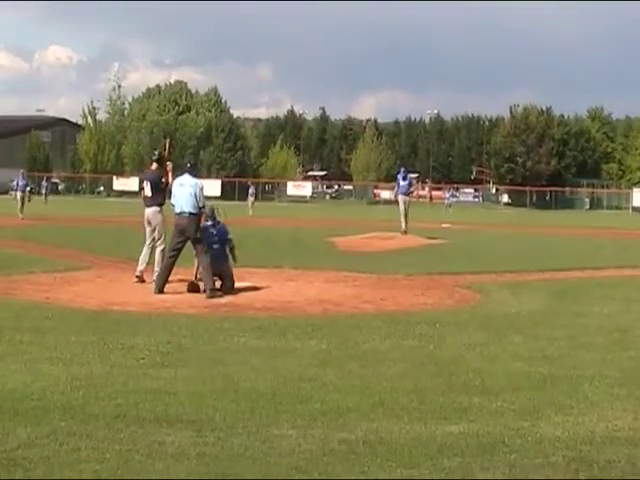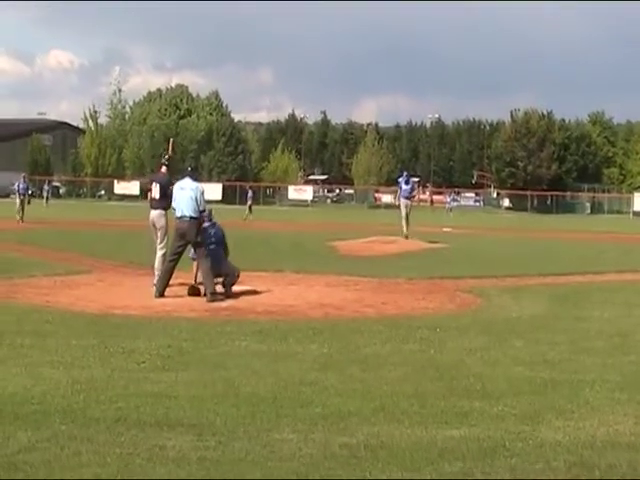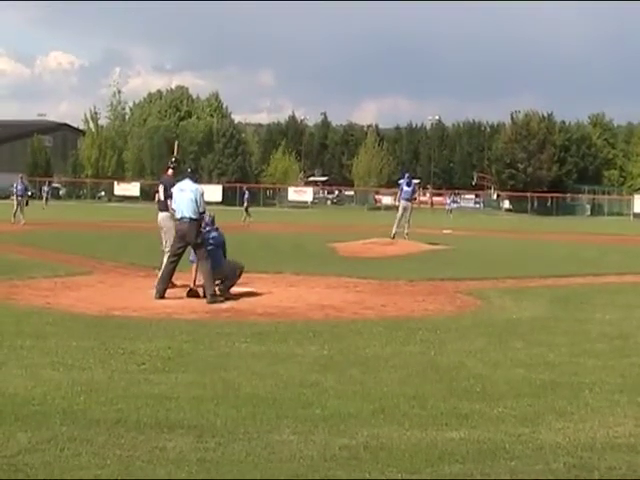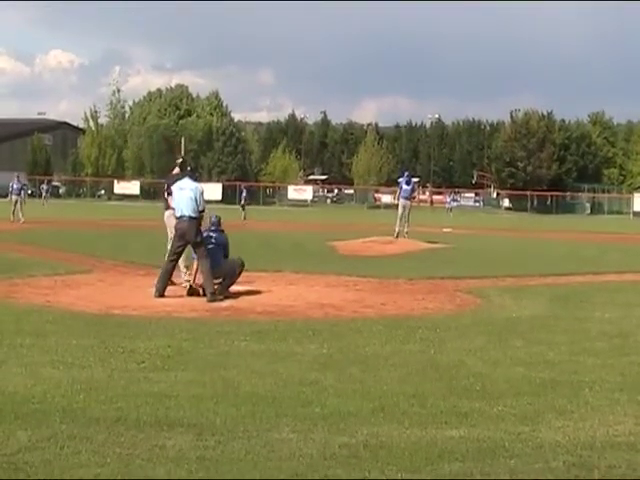
dt=0.3s
person 1, frame 1
left shoulder: (176, 182)
right shoulder: (196, 183)
left elbow: (173, 203)
right elbow: (201, 206)
left wrist: (180, 212)
right wrist: (198, 221)
left hip: (178, 220)
right hip: (192, 220)
left knee: (171, 254)
right knee: (202, 254)
left ankle: (158, 286)
right ankle: (210, 289)
person 1, frame 2
left shoulder: (176, 186)
right shoulder: (197, 187)
left elbow: (174, 206)
right elbow: (202, 210)
left wrist: (180, 217)
right wrist: (199, 223)
left hip: (179, 224)
right hip: (192, 224)
left knee: (172, 257)
right knee: (202, 258)
left ankle: (159, 290)
right ankle: (210, 293)
person 1, frame 3
left shoulder: (176, 187)
right shoulder: (197, 188)
left elbow: (174, 208)
right elbow: (202, 212)
left wrist: (180, 219)
right wrist: (199, 225)
left hip: (179, 225)
right hip: (192, 225)
left knee: (172, 259)
right knee: (203, 259)
left ankle: (159, 291)
right ankle: (210, 294)
person 1, frame 4
left shoulder: (175, 186)
right shoulder: (197, 187)
left elbow: (174, 206)
right elbow: (201, 211)
left wrist: (180, 217)
right wrist: (198, 224)
left hip: (179, 224)
right hip: (192, 224)
left knee: (172, 257)
right knee: (203, 257)
left ankle: (159, 290)
right ankle: (210, 293)
person 2, frame 1
left shoulder: (145, 175)
right shoulder: (158, 174)
left elbow: (142, 194)
right elbow: (170, 185)
right wrist: (169, 172)
left hip: (147, 210)
right hip: (156, 210)
left knee: (148, 243)
right knee: (160, 245)
left ankle: (139, 272)
right ankle: (157, 276)
person 2, frame 2
left shoulder: (153, 177)
right shoulder: (167, 179)
left elbow: (149, 197)
right elbow: (171, 199)
left hip: (152, 213)
right hip: (161, 213)
left knee: (158, 246)
right knee: (161, 248)
left ankle: (159, 275)
right ankle: (157, 279)
person 2, frame 3
left shoulder: (161, 180)
right shoulder: (172, 181)
left elbow: (156, 199)
right elbow: (170, 203)
right wrist: (175, 214)
left hip: (160, 215)
right hip: (167, 215)
left knee: (166, 248)
right knee: (170, 249)
person 2, frame 4
left shoulder: (170, 178)
right shoulder: (174, 178)
right elbow: (170, 199)
left hip: (169, 214)
right hip: (172, 214)
left knee: (171, 247)
right ankle: (185, 277)
